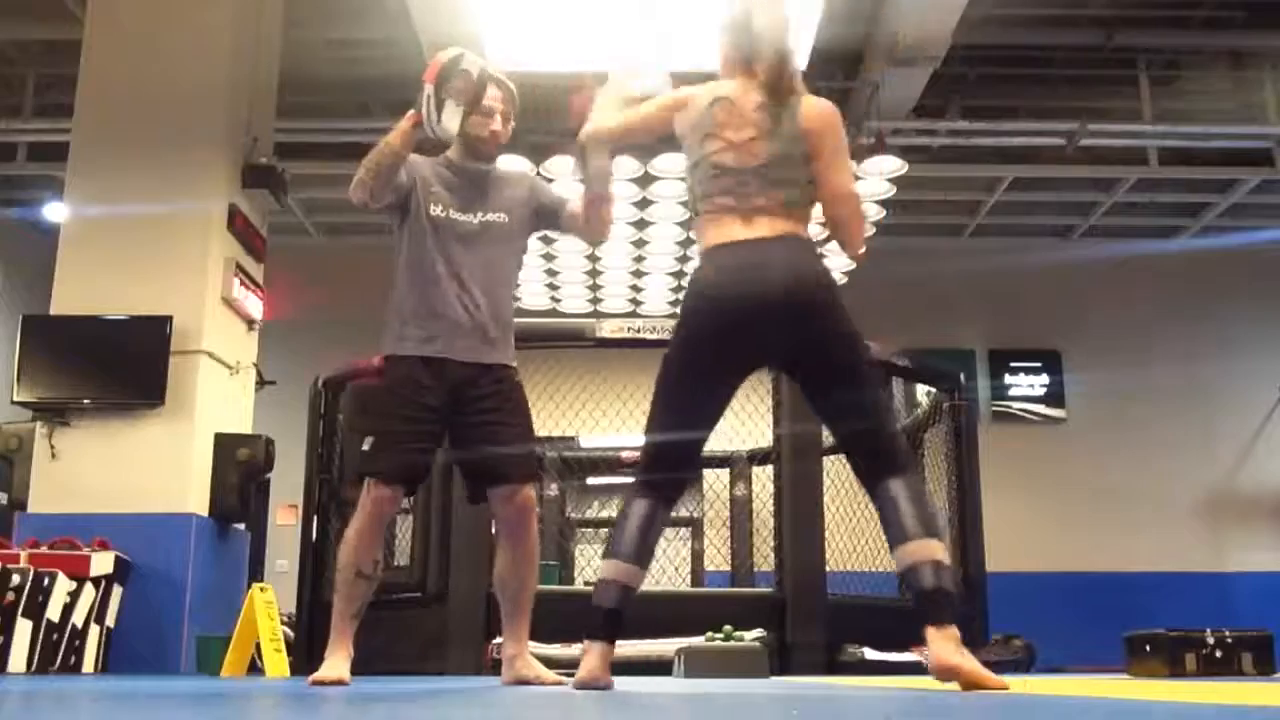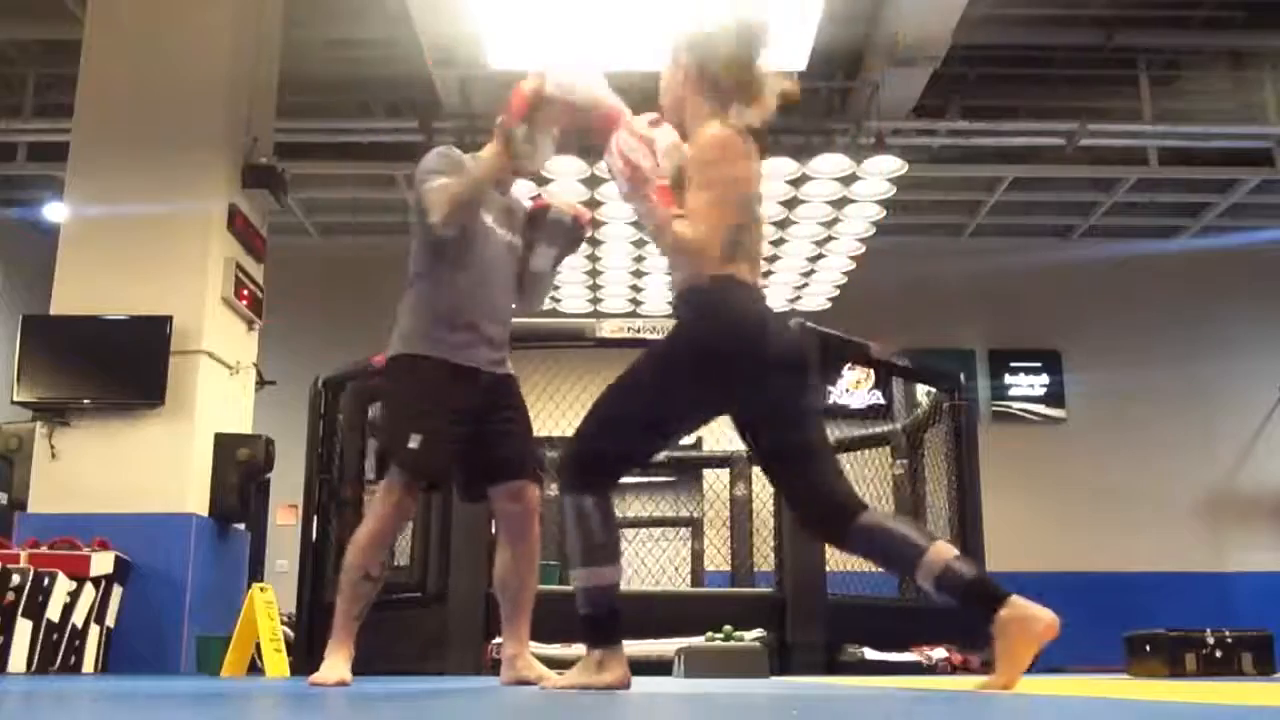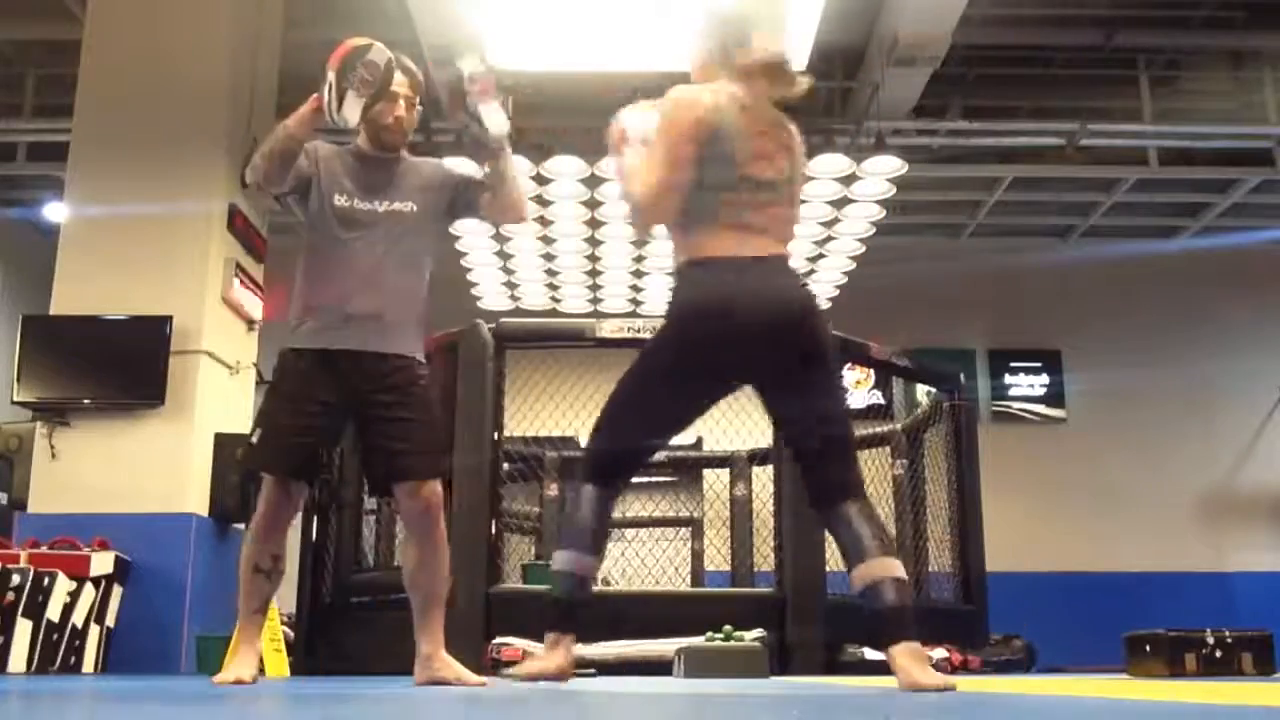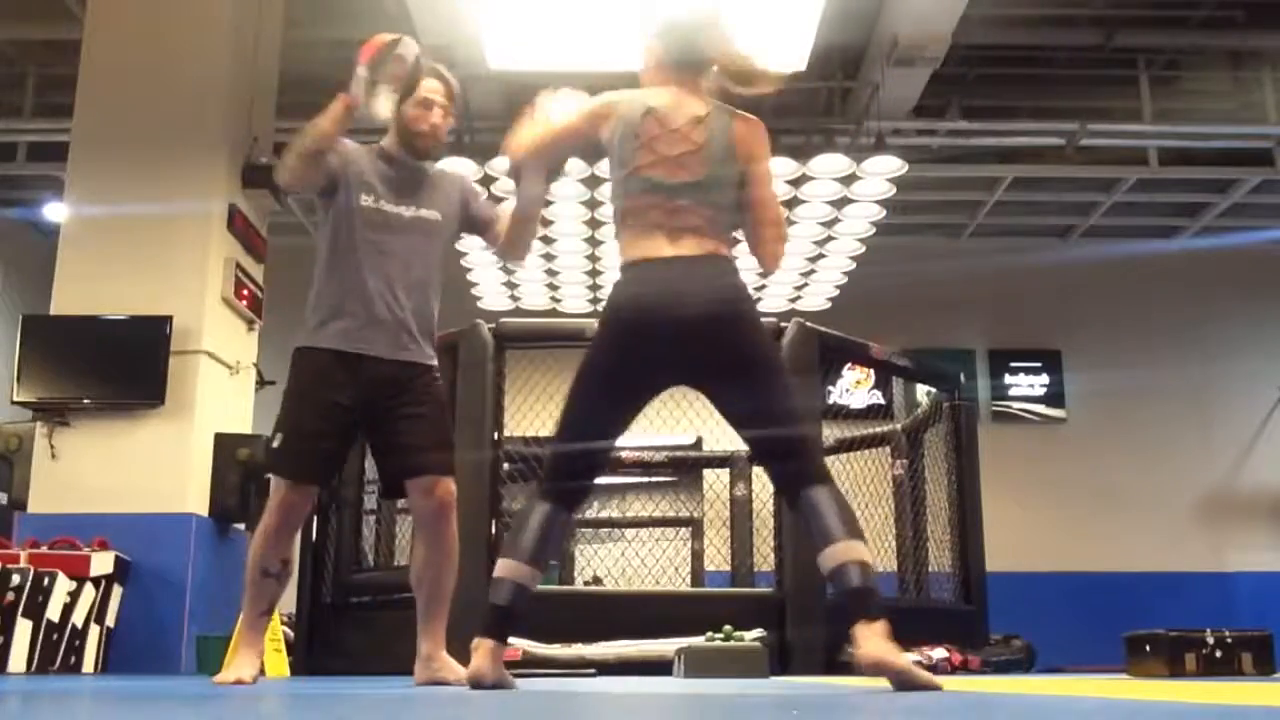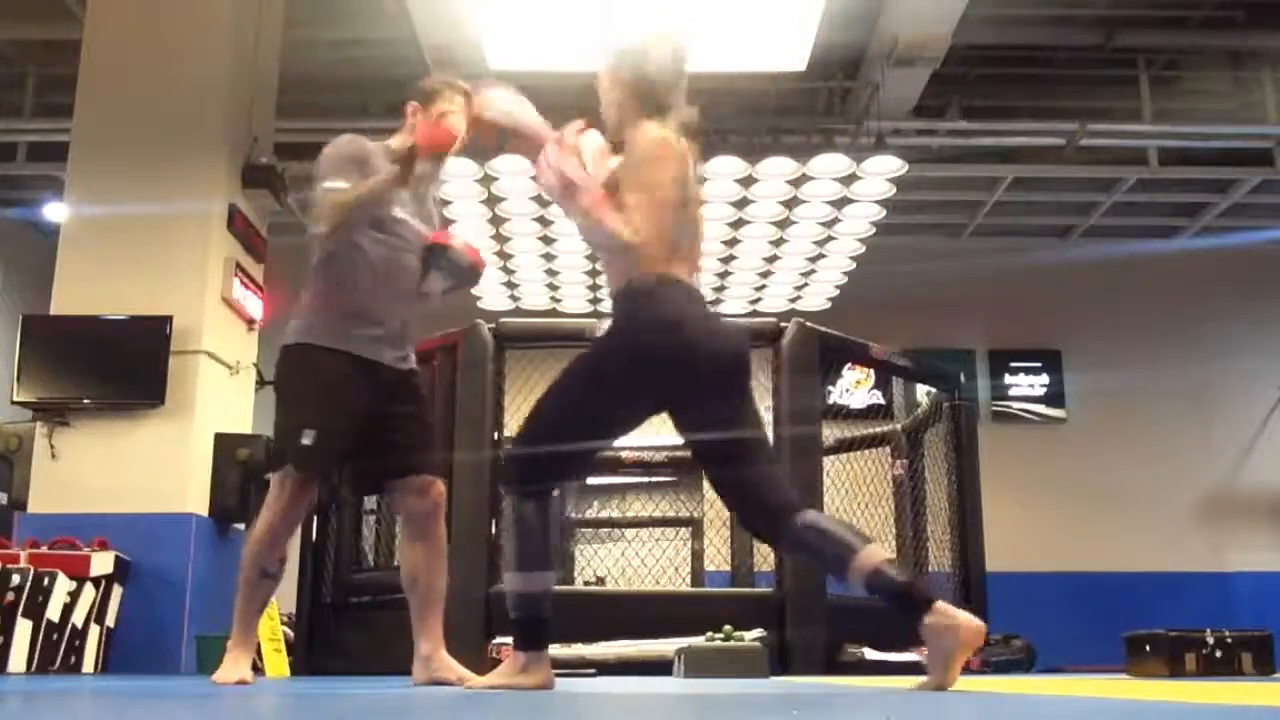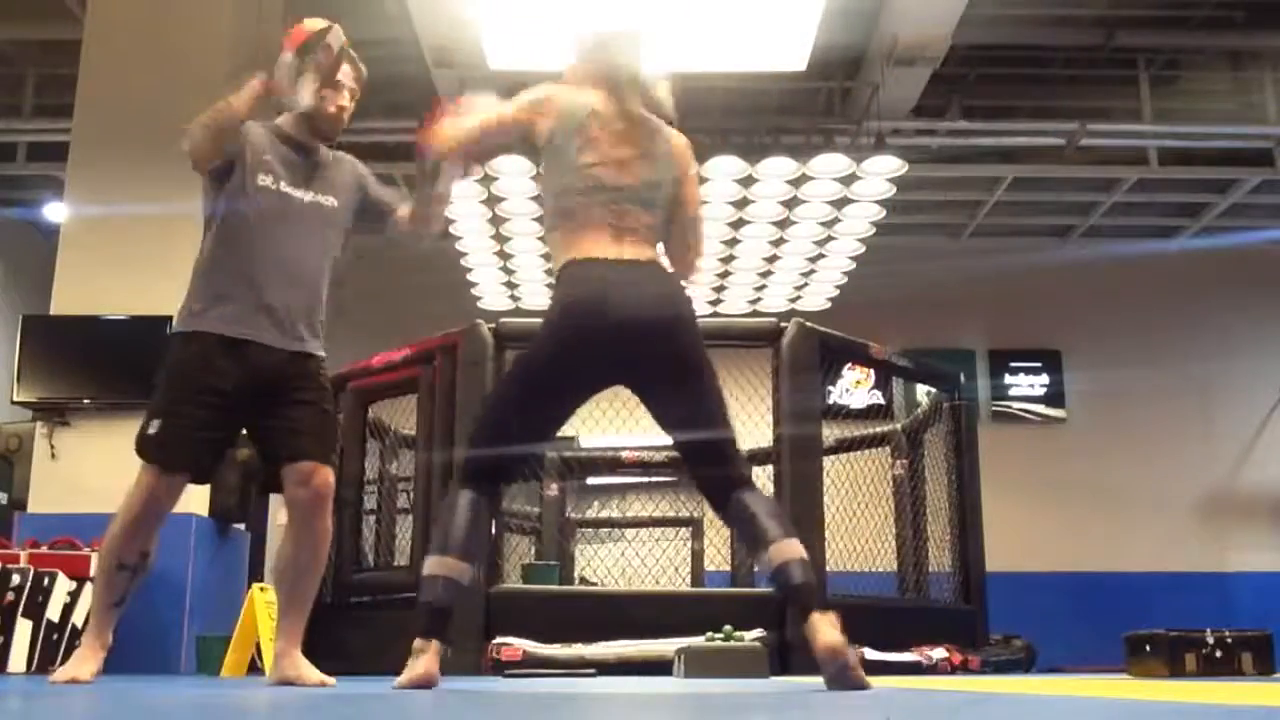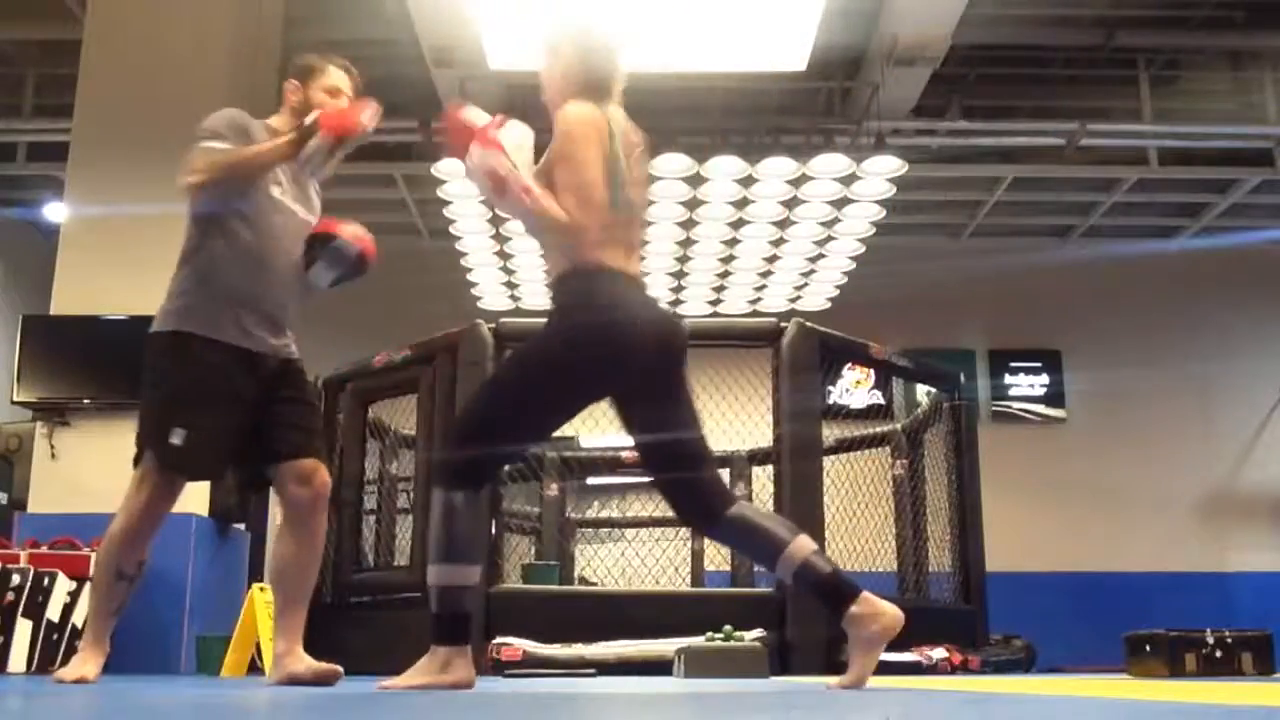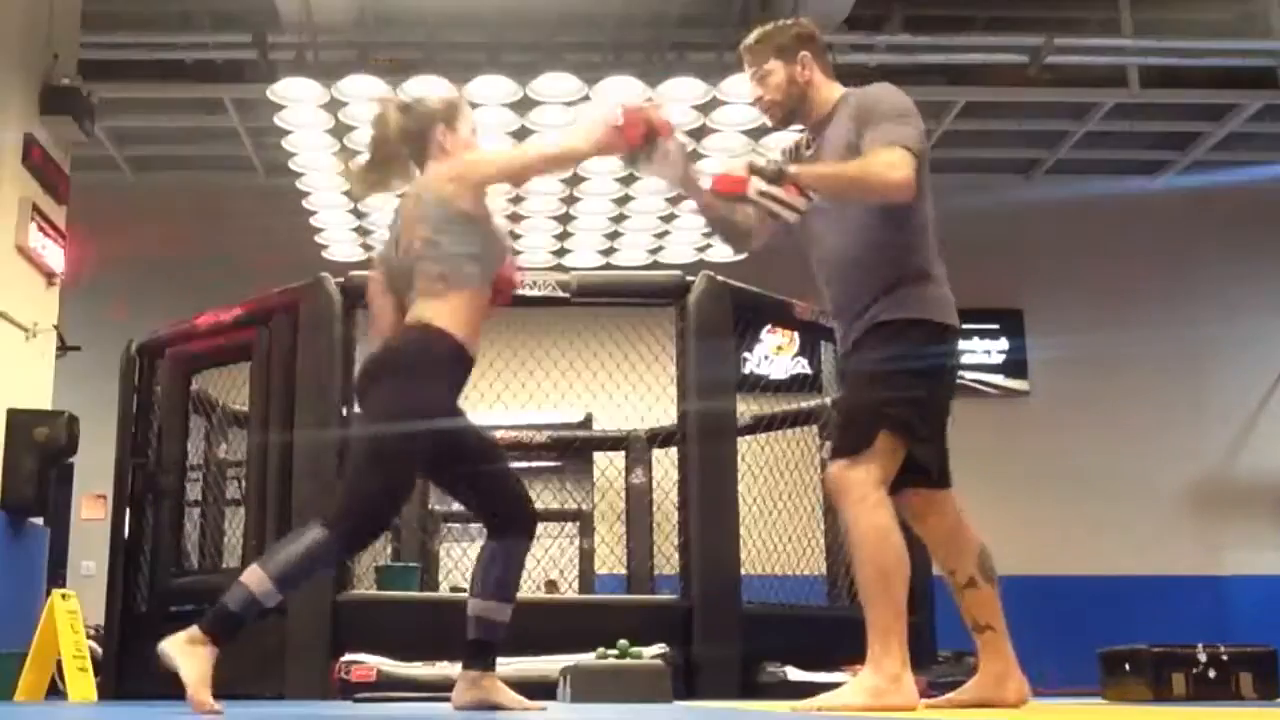
dt=0.3s
person 1, frame 1
left shoulder: (689, 103)
right shoulder: (818, 115)
left elbow: (595, 133)
right elbow: (853, 235)
left wrist: (608, 101)
left hip: (721, 297)
right hip: (803, 291)
left knee: (661, 477)
right knee: (889, 467)
left ankle: (599, 648)
right ankle: (943, 636)
person 1, frame 2
left shoulder: (713, 142)
right shoulder: (725, 140)
left elbow: (698, 256)
left wrist: (643, 190)
left hip: (715, 338)
right hip: (761, 342)
left knee: (585, 470)
right knee: (833, 513)
left ankle: (604, 656)
right ankle: (1008, 611)
person 1, frame 3
left shoulder: (688, 103)
right shoulder: (786, 130)
left elbow: (649, 212)
left wrist: (629, 150)
left hip: (706, 311)
right hip: (788, 312)
left knee: (602, 466)
right knee: (839, 491)
left ankle: (558, 644)
right ankle: (906, 652)
person 1, frame 4
left shoulder: (617, 108)
right shoulder: (743, 130)
left elbow: (519, 153)
right elbow: (771, 252)
left wrist: (549, 108)
left hip: (637, 313)
right hip: (720, 308)
left knee: (559, 483)
right knee: (804, 474)
left ankle: (489, 646)
right ankle: (870, 632)
person 1, frame 5
left shoulder: (648, 142)
right shoulder: (658, 146)
left elbow: (638, 254)
left wrist: (584, 193)
left hip: (652, 335)
right hip: (705, 342)
left knee: (527, 471)
right knee: (772, 510)
left ankle: (528, 658)
right ankle: (936, 617)
person 1, frame 6
left shoulder: (556, 103)
right shoulder: (672, 144)
left elbow: (447, 145)
left wrist: (474, 117)
left hip: (587, 312)
right hip: (661, 312)
left knee: (483, 468)
right knee: (728, 482)
left ankle: (428, 647)
right ankle: (820, 623)
person 1, frame 7
left shoulder: (578, 118)
right shoulder: (626, 133)
left elbow: (579, 229)
left hip: (591, 323)
right hip: (646, 327)
left knee: (463, 461)
right knee: (706, 499)
left ankle: (450, 652)
right ankle: (860, 607)
person 1, frame 8
left shoulder: (878, 103)
right shoulder: (806, 150)
left elbow: (896, 177)
right elbow: (744, 234)
left wrist: (786, 175)
right wrist: (688, 179)
left hip: (905, 323)
right hip: (872, 337)
left knee: (855, 478)
right knee: (928, 504)
left ankle: (887, 674)
right ankle: (999, 669)
person 2, frame 1
left shoulder: (522, 192)
right shoulder: (420, 170)
left elbow: (593, 230)
right elbow: (364, 191)
right wrist: (419, 114)
left hip: (490, 366)
right hip: (415, 359)
left knee: (517, 504)
right knee: (379, 499)
left ankle: (517, 653)
right ankle: (337, 651)
person 2, frame 2
left shoulder: (516, 211)
right shoulder: (446, 163)
left elbow: (528, 298)
right elbow: (443, 217)
left wrist: (554, 246)
right wrist: (506, 146)
left hip: (491, 372)
right hip: (430, 359)
left knee: (521, 505)
right knee: (395, 498)
left ankle: (517, 655)
right ankle: (339, 650)
person 2, frame 3
left shoulder: (436, 180)
right shoulder: (320, 161)
left elbow: (513, 212)
right elbow: (260, 176)
left wrist: (497, 139)
right wrist: (320, 105)
left hip: (394, 361)
right hip: (314, 353)
left knee: (423, 501)
right knee: (278, 497)
left ankle: (431, 653)
right ankle: (246, 649)
person 2, frame 4
left shoulder: (452, 190)
right shoulder: (348, 160)
left elbow: (514, 245)
right elbow: (291, 176)
left wrist: (535, 185)
right wrist: (351, 101)
left hip: (410, 365)
right hip: (331, 354)
left knee: (437, 499)
right knee: (289, 499)
left ankle: (432, 653)
right ankle: (247, 649)
person 2, frame 5
left shoulder: (425, 200)
right shoulder: (350, 152)
right elbow: (328, 224)
left wrist: (452, 271)
right wrist: (399, 168)
left hip: (392, 364)
right hip: (324, 351)
left knee: (426, 501)
right knee: (292, 495)
left ankle: (431, 653)
right ankle: (240, 649)
person 2, frame 6
left shoulder: (347, 174)
right shoulder: (248, 138)
left elbow: (415, 223)
right elbow: (199, 149)
right wrist: (270, 80)
left hip: (295, 356)
right hip: (214, 340)
left knee: (314, 488)
right knee: (155, 489)
left ankle: (287, 652)
right ankle: (94, 642)
person 2, frame 7
left shoulder: (307, 182)
right shoulder: (232, 129)
right elbow: (199, 182)
right wrist: (300, 139)
left hip: (272, 354)
right hip: (200, 340)
left knee: (310, 487)
right knee: (156, 490)
left ankle: (289, 651)
right ankle: (93, 644)
person 2, frame 8
left shoulder: (403, 218)
right shoulder: (459, 176)
right elbow: (567, 148)
left wrist: (485, 285)
right wrist: (613, 125)
left hip: (418, 379)
right hip: (417, 375)
left knee: (514, 517)
right knee: (353, 520)
right ankle: (200, 640)
